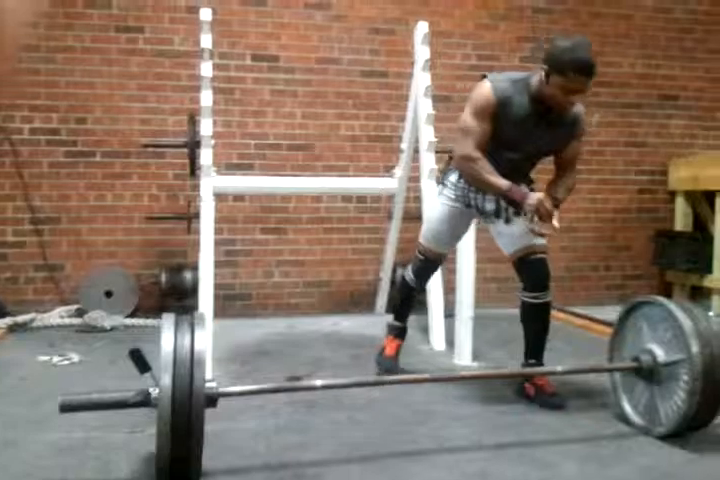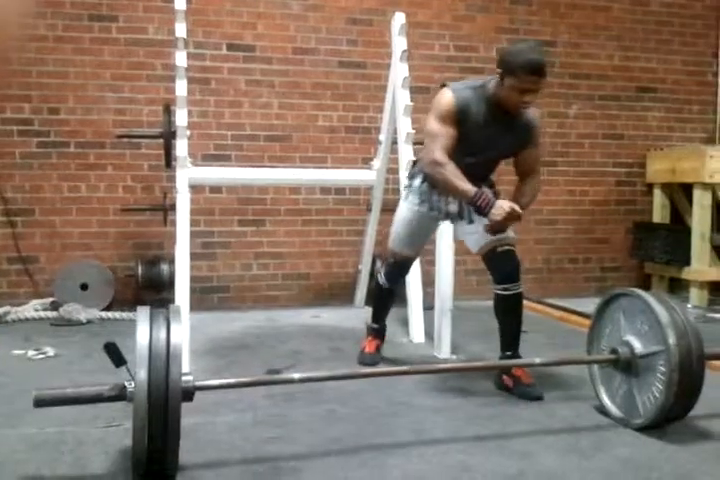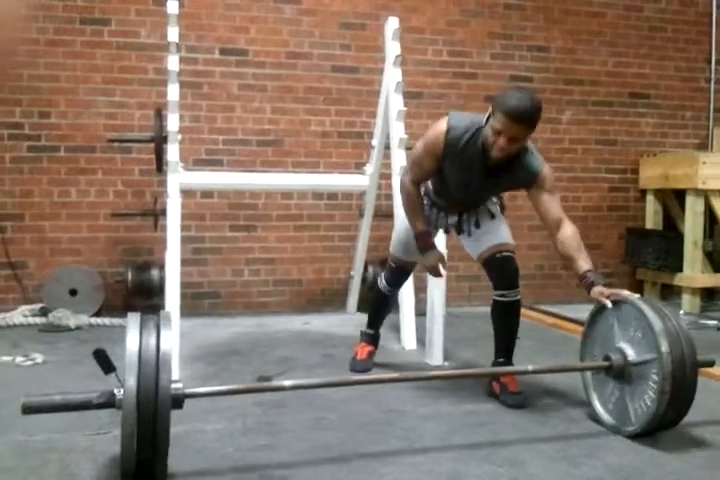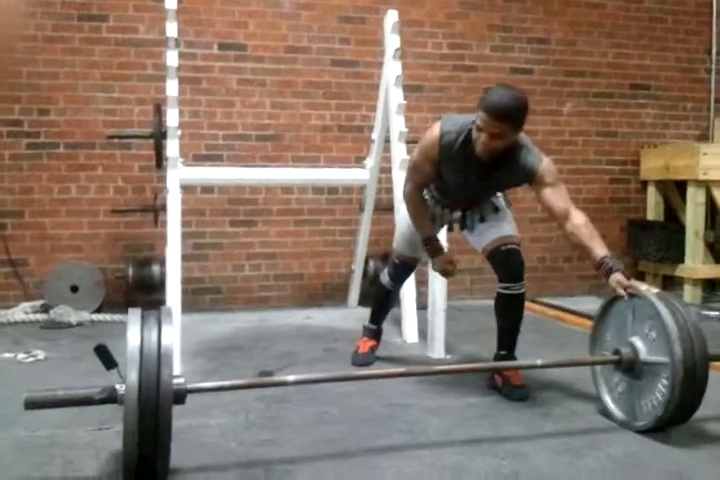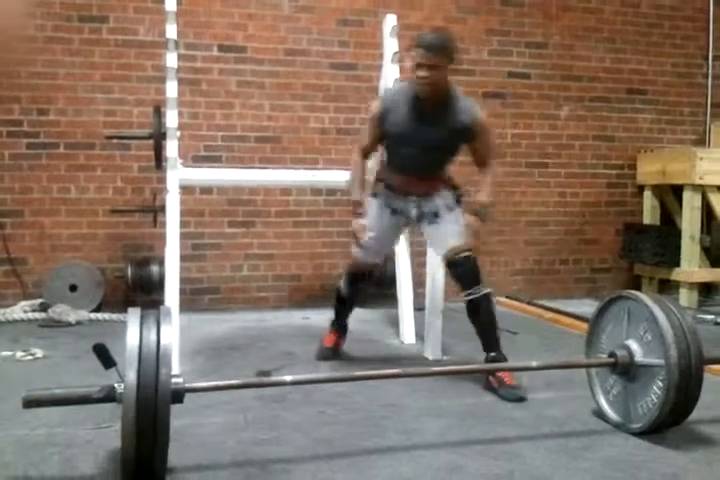
dt=0.5s
person 1, frame 1
left shoulder: (574, 118)
right shoulder: (494, 92)
left elbow: (567, 171)
right elbow: (464, 154)
left wrist: (551, 203)
right wrist: (517, 194)
left hip: (519, 192)
right hip: (463, 183)
left knee: (538, 275)
right knee: (426, 260)
left ankle: (533, 372)
right ankle: (395, 331)
person 1, frame 2
left shoulder: (528, 124)
right shoulder: (454, 100)
left elbow: (530, 177)
right elbow: (434, 161)
left wrist: (512, 211)
right wrist: (488, 205)
left hip: (478, 193)
right hip: (428, 187)
left knee: (508, 268)
right knee: (396, 264)
left ankle: (510, 364)
right ankle: (375, 332)
person 1, frame 3
left shoulder: (533, 170)
right shoulder: (448, 132)
left elbow: (560, 226)
right elbow: (409, 181)
left wrist: (592, 280)
right wrist: (425, 243)
left hip: (479, 210)
right hip: (429, 202)
left knee: (507, 274)
right knee: (397, 270)
left ankle: (502, 371)
right ankle: (369, 339)
person 1, frame 4
left shoulder: (532, 164)
right shoulder: (440, 136)
left elbow: (569, 215)
right elbow: (413, 188)
left wrist: (611, 266)
right wrist: (433, 249)
left hip: (484, 204)
right hip: (432, 199)
left knee: (511, 268)
right knee: (401, 264)
left ankle: (504, 363)
right ankle: (371, 333)
person 1, frame 5
left shoulder: (468, 115)
right shoulder: (386, 103)
left elbow: (486, 164)
right elbow: (362, 155)
left wrist: (480, 205)
right wrist: (357, 207)
left hip: (436, 197)
right hip: (389, 194)
left knee: (467, 270)
right knee: (358, 268)
left ankle: (495, 363)
right ankle: (337, 329)
